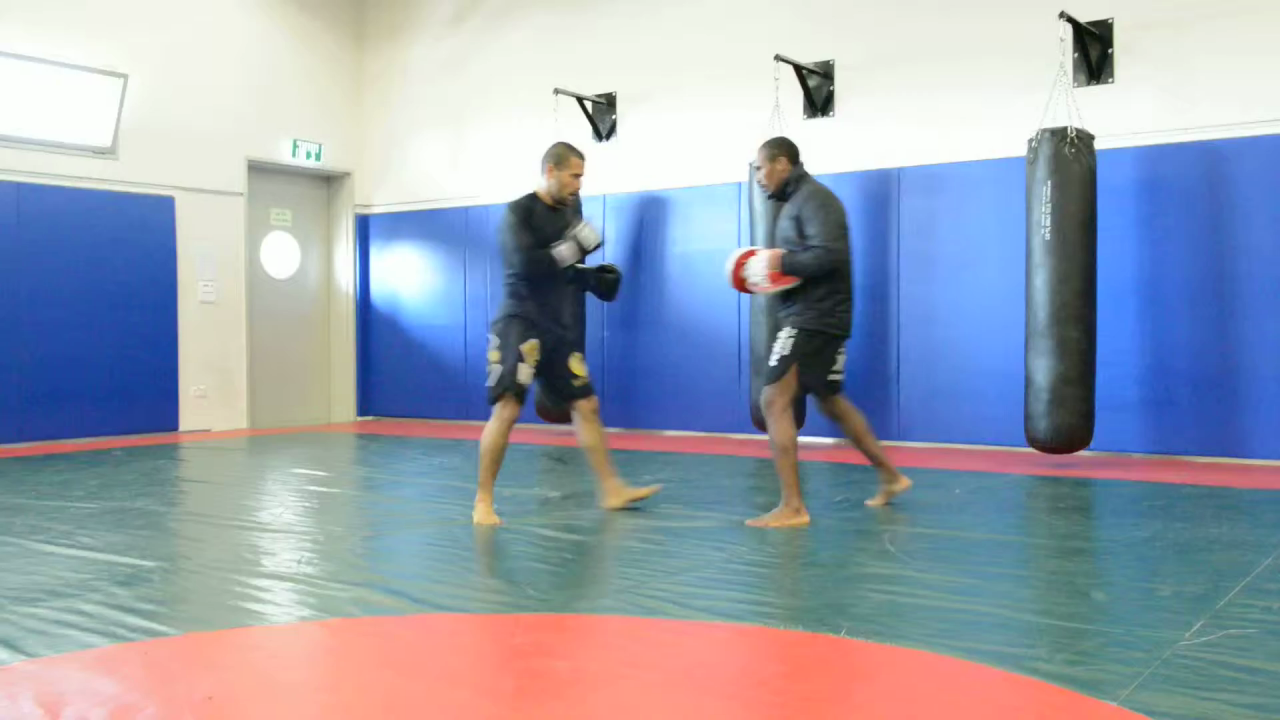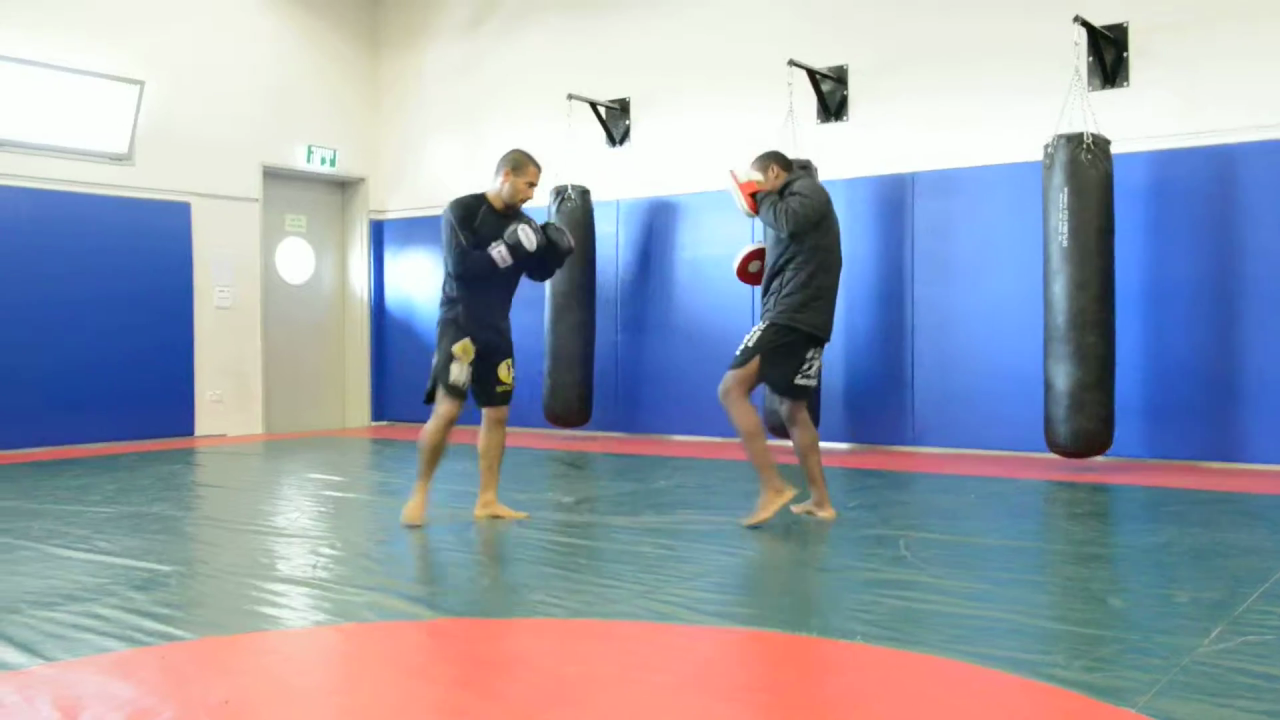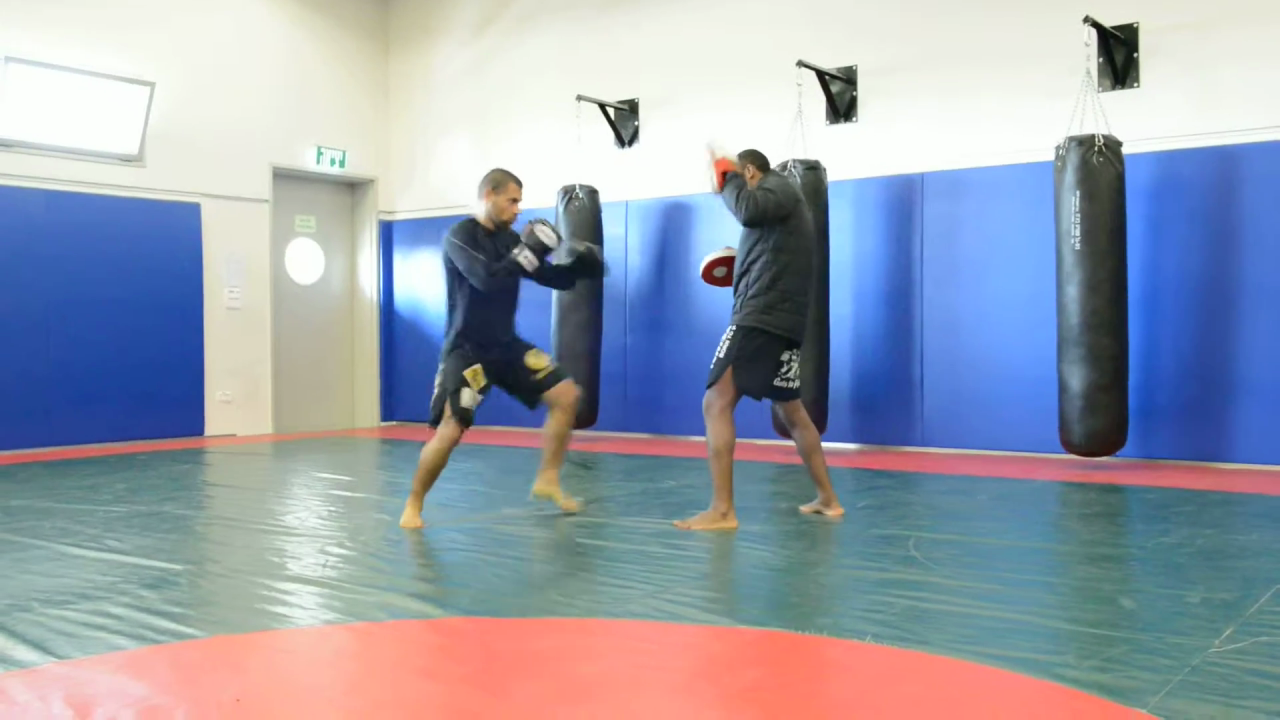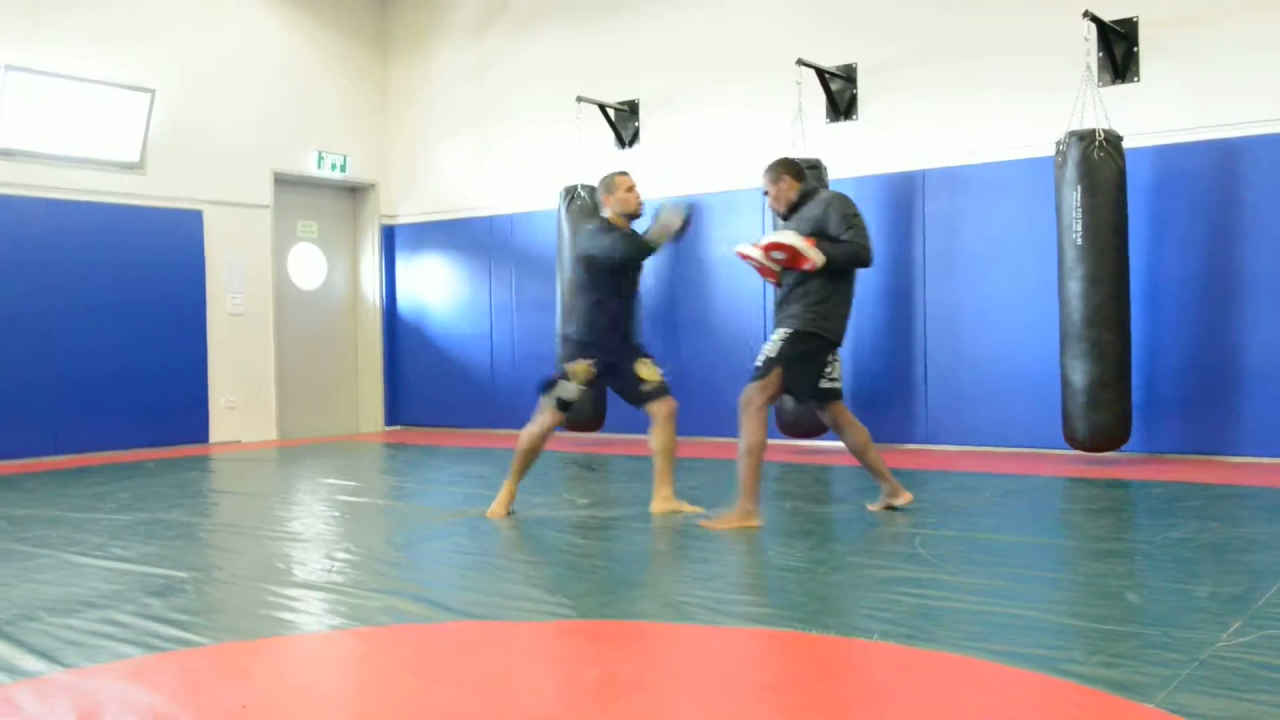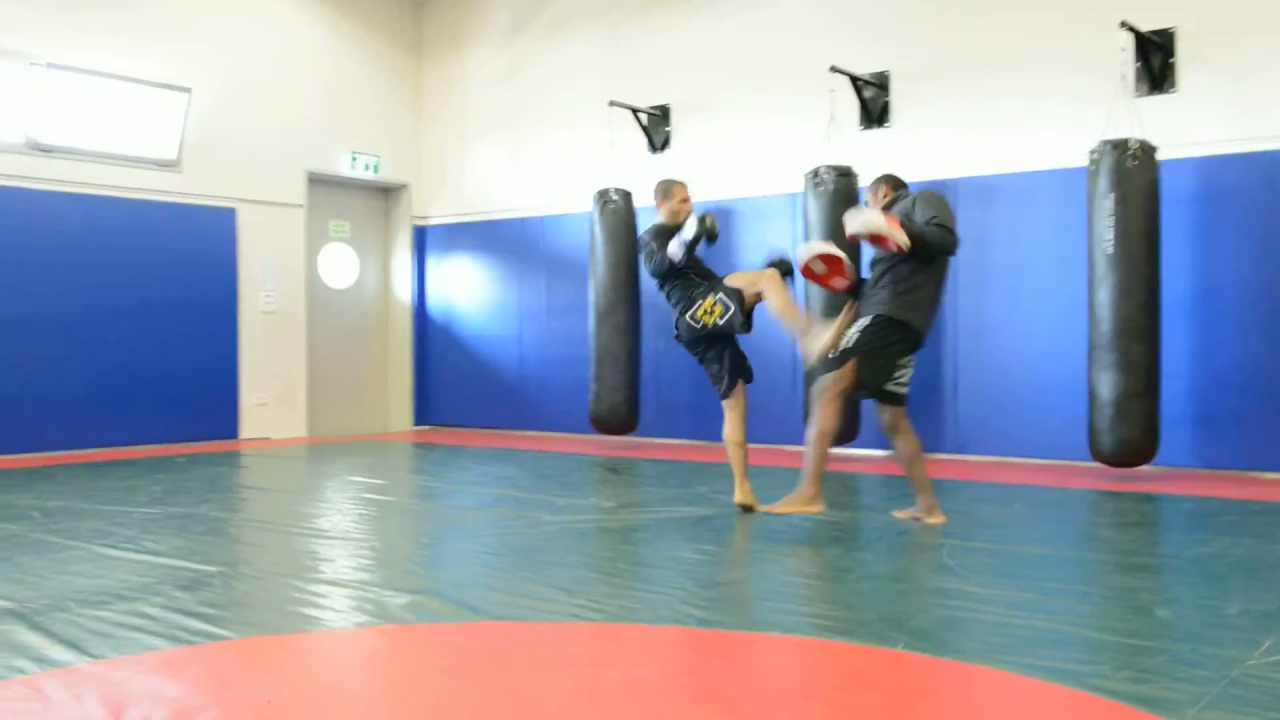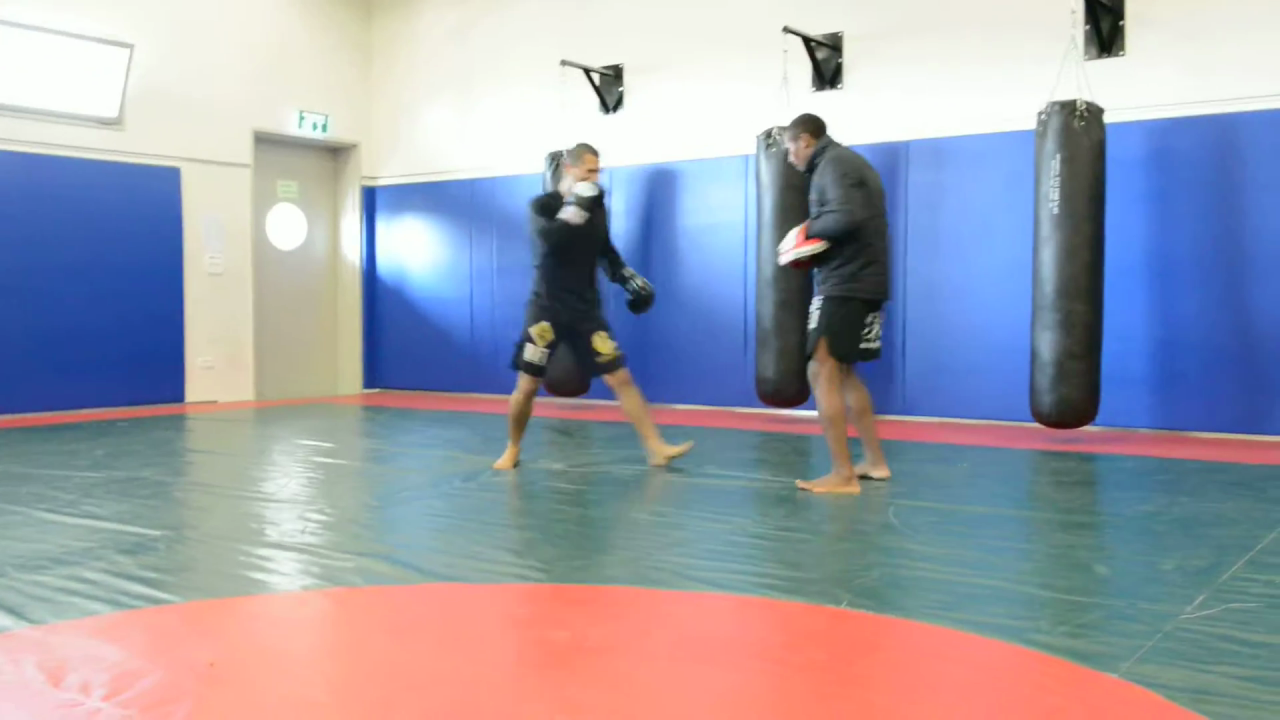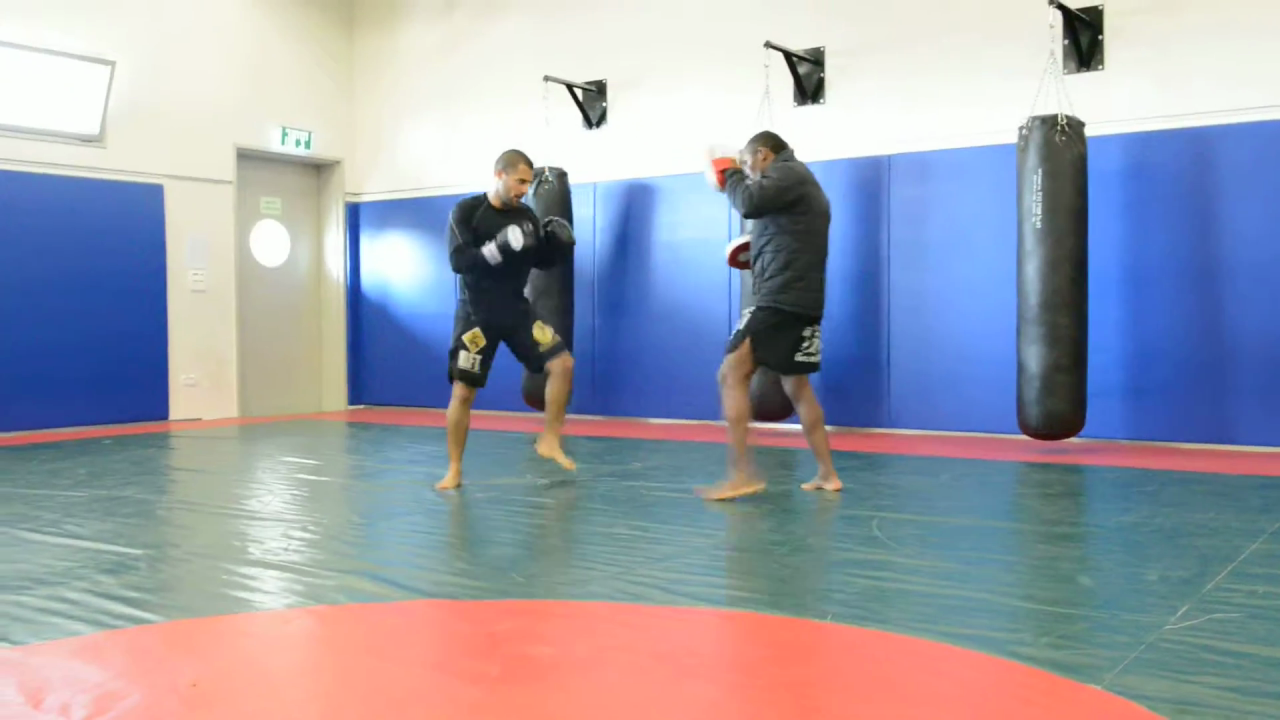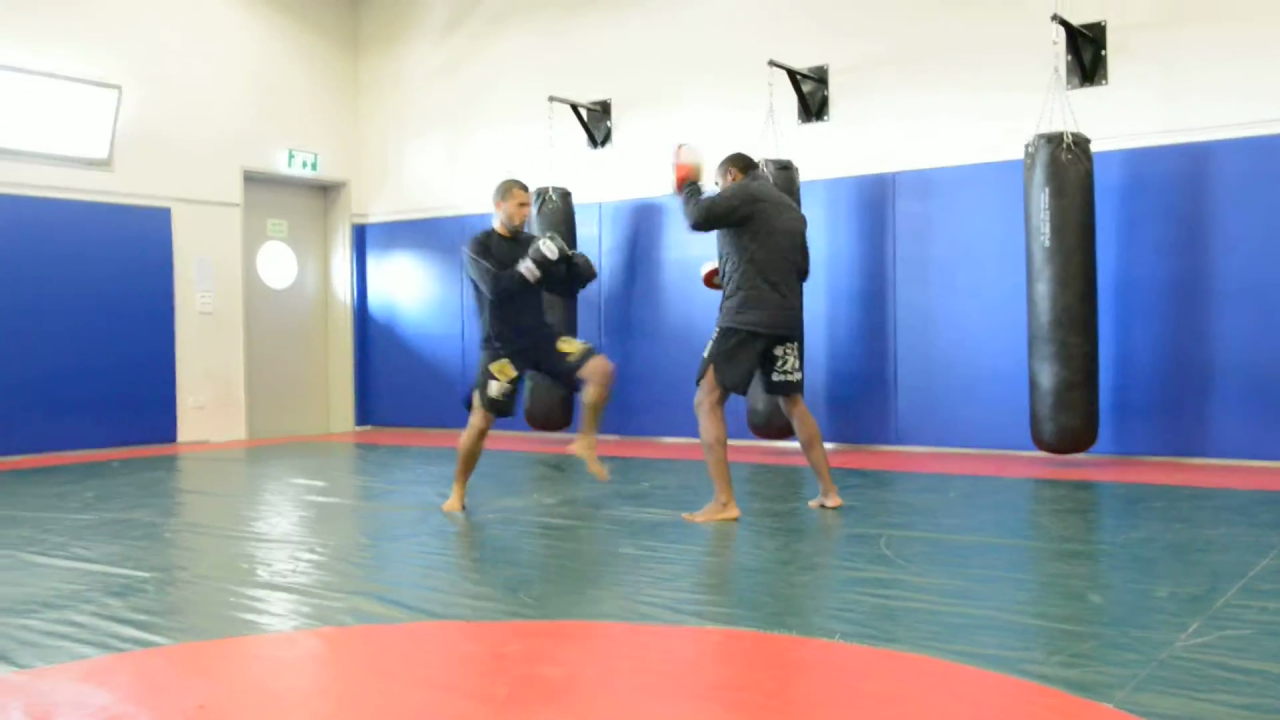
dt=0.5s
person 1, frame 1
left shoulder: (814, 198)
right shoulder: (796, 200)
left elbow: (829, 257)
left wrist: (783, 261)
right wrist: (776, 265)
left hip: (813, 318)
right hip: (811, 316)
left knee: (774, 400)
right knee: (830, 401)
left ankle: (793, 506)
right ankle: (890, 476)
person 1, frame 2
left shoulder: (808, 189)
right shoulder: (802, 196)
left elbow: (788, 221)
left wrist: (759, 199)
right wrist: (768, 266)
left hip: (792, 316)
right hip: (808, 318)
left knee: (732, 389)
right knee: (793, 409)
left ankle: (772, 486)
right ankle: (820, 499)
person 1, frame 3
left shoulder: (778, 189)
right shoulder: (787, 200)
left elbow: (747, 210)
left wrist: (728, 180)
right wrist: (740, 267)
left hip: (760, 318)
right hip: (788, 321)
left knee: (717, 402)
right knee: (790, 410)
left ankle: (722, 510)
right ankle: (828, 498)
person 1, frame 4
left shoulder: (833, 204)
right shoulder: (797, 221)
left elbow: (861, 254)
left wrist: (816, 253)
right wrist: (778, 266)
left hip: (809, 324)
right hip: (804, 324)
left knee: (753, 400)
right knee: (834, 412)
left ankle: (746, 507)
right ankle: (893, 489)
person 1, frame 5
left shoulder: (924, 201)
right shoulder: (902, 218)
left elbow: (945, 241)
left wrist: (897, 233)
left hip: (891, 316)
right hip: (895, 319)
left knee: (827, 389)
right knee: (893, 417)
left ankle: (809, 492)
right ankle: (927, 505)
person 1, frame 6
left shoulder: (833, 164)
right shoulder: (852, 164)
left elbow: (852, 216)
left wrist: (810, 230)
left hip: (842, 285)
right hip: (867, 283)
left knee: (821, 371)
right knee: (845, 372)
left ankle: (842, 474)
right ankle: (875, 460)
person 1, frame 7
left shoulder: (787, 173)
right shoulder: (807, 185)
left elbow: (750, 204)
left wrist: (729, 175)
right wrist: (761, 252)
left hip: (779, 298)
right hip: (806, 300)
left knee: (731, 374)
right knee: (797, 385)
left ankle: (742, 474)
right ankle: (827, 474)
person 1, frame 8
left shoulder: (746, 194)
right shoulder: (790, 208)
left elbow: (699, 217)
left wrist: (687, 184)
left hip: (744, 318)
right hip: (786, 320)
left knee: (707, 401)
right knee: (792, 402)
left ankle: (723, 502)
right ankle: (828, 490)
person 2, frame 1
left shoulder: (568, 211)
right shoulder: (520, 212)
right elbow: (524, 265)
right wrist: (573, 247)
left hip: (555, 326)
right hip: (521, 324)
left knee: (587, 406)
right knee: (507, 410)
left ankle: (612, 490)
right ankle: (483, 501)
person 2, frame 2
left shoulder: (519, 221)
right shoulder: (460, 210)
left elbow: (539, 271)
right elbow: (460, 266)
left wrist: (556, 248)
right wrist: (509, 248)
left hip: (497, 328)
right hip: (460, 324)
left knee: (497, 415)
right knee: (447, 411)
left ankle: (488, 499)
right ankle: (420, 492)
person 2, frame 3
left shoulder: (518, 234)
right shoulder: (460, 237)
left elbow: (555, 279)
right elbow: (487, 278)
left wrist: (580, 262)
right wrist: (531, 250)
left hip: (506, 343)
right hip: (467, 348)
left knee: (567, 395)
right knee: (450, 432)
left ankle: (547, 480)
right ankle: (413, 505)
person 2, frame 4
left shoulder: (630, 240)
right shoulder: (598, 233)
right elbow: (624, 249)
right wrist: (666, 227)
left hip: (621, 345)
right hip: (586, 344)
left knee: (665, 409)
right knee: (547, 422)
left ankle: (664, 497)
right ankle: (508, 491)
person 2, frame 5
left shoulder: (677, 236)
right shoulder: (656, 234)
left elbow: (711, 280)
right elbow: (659, 267)
left wrist: (769, 266)
right wrist: (687, 235)
left hip: (701, 327)
right hip: (699, 310)
left knee: (734, 407)
right knee: (768, 280)
left ankle: (742, 489)
right ankle: (814, 339)
person 2, frame 6
left shoulder: (597, 207)
right shoulder: (543, 205)
right elbow: (551, 241)
left wrist: (630, 277)
right wrist: (575, 205)
left hip: (586, 309)
right hip: (548, 309)
left knee: (620, 378)
right knee: (528, 384)
left ankle: (656, 447)
right ankle: (512, 450)
person 2, frame 7
left shoulder: (524, 216)
right shoulder: (464, 210)
left elbow: (542, 262)
right elbow: (459, 261)
left wrist: (557, 244)
right wrist: (501, 246)
left hip: (517, 310)
right hip: (476, 315)
left knee: (563, 365)
right knee: (463, 393)
left ankle: (550, 439)
right ankle: (454, 471)
person 2, frame 8
left shoulder: (532, 243)
right shoulder: (478, 246)
left elbow: (564, 287)
right elbow: (497, 289)
left wrist: (578, 272)
right wrist: (534, 262)
left hip: (541, 336)
right hip: (502, 347)
left knee: (602, 370)
right knee: (480, 422)
left ankle: (586, 440)
right ankle: (458, 492)
